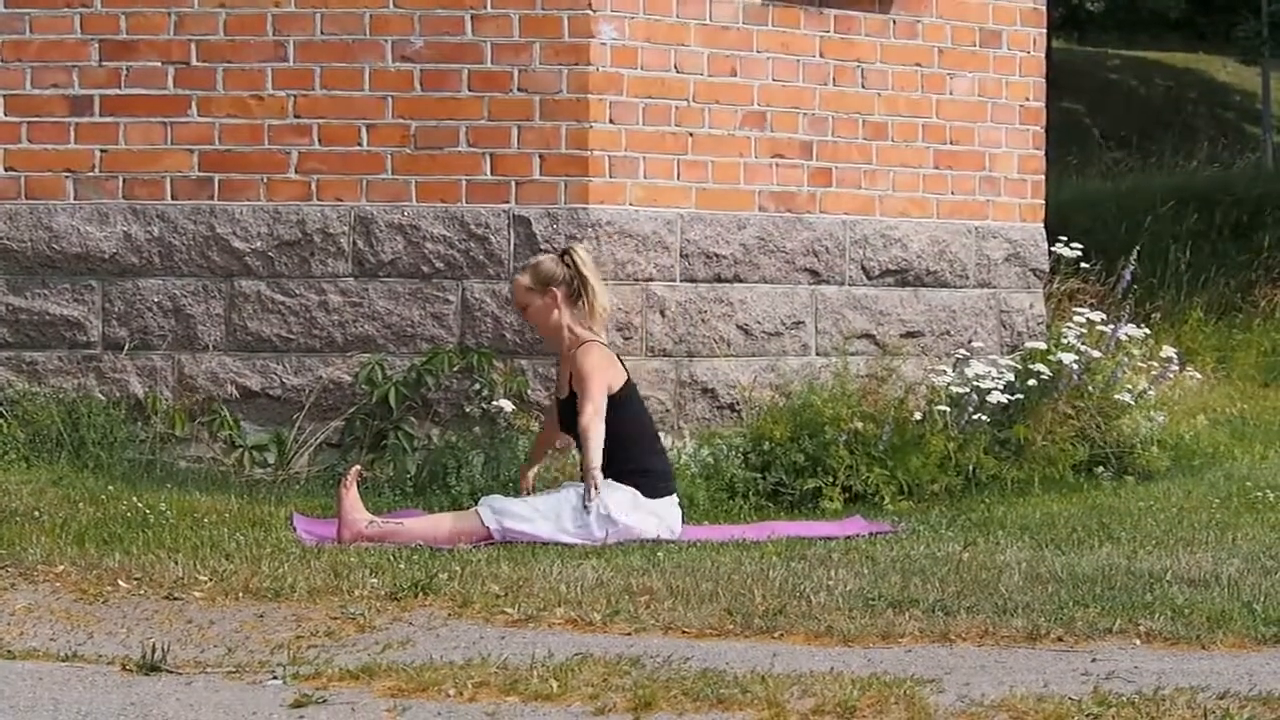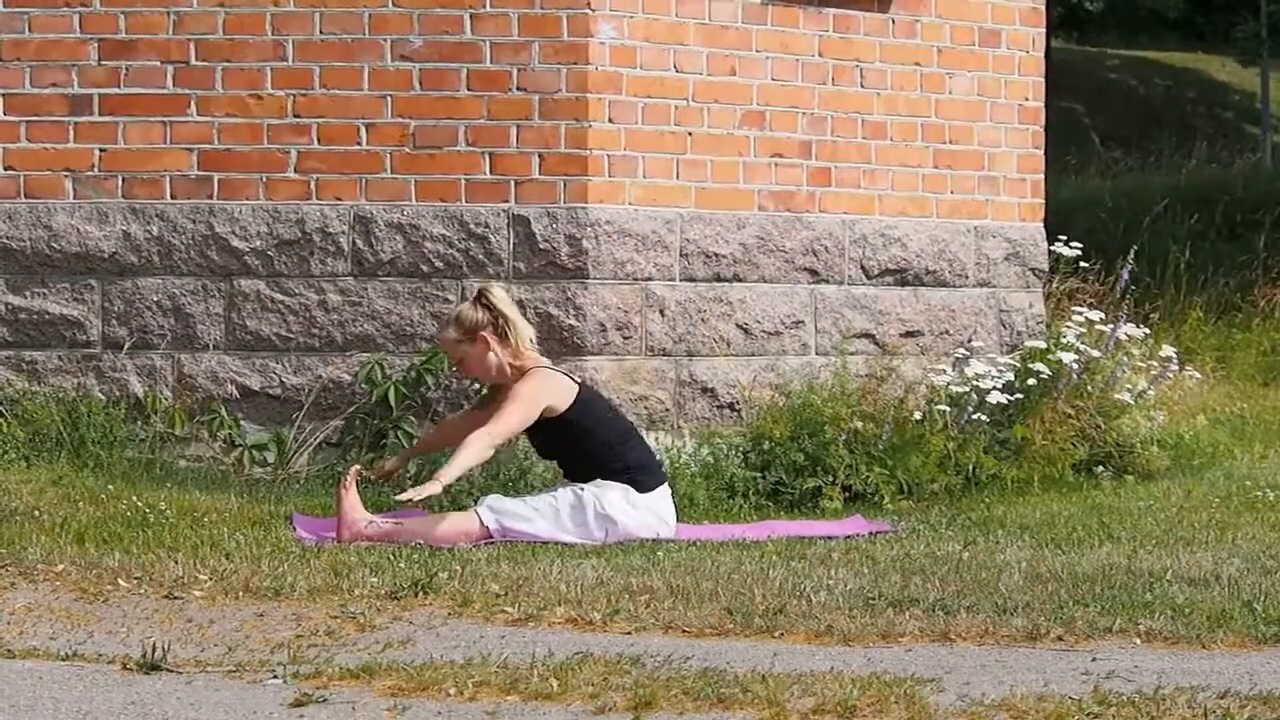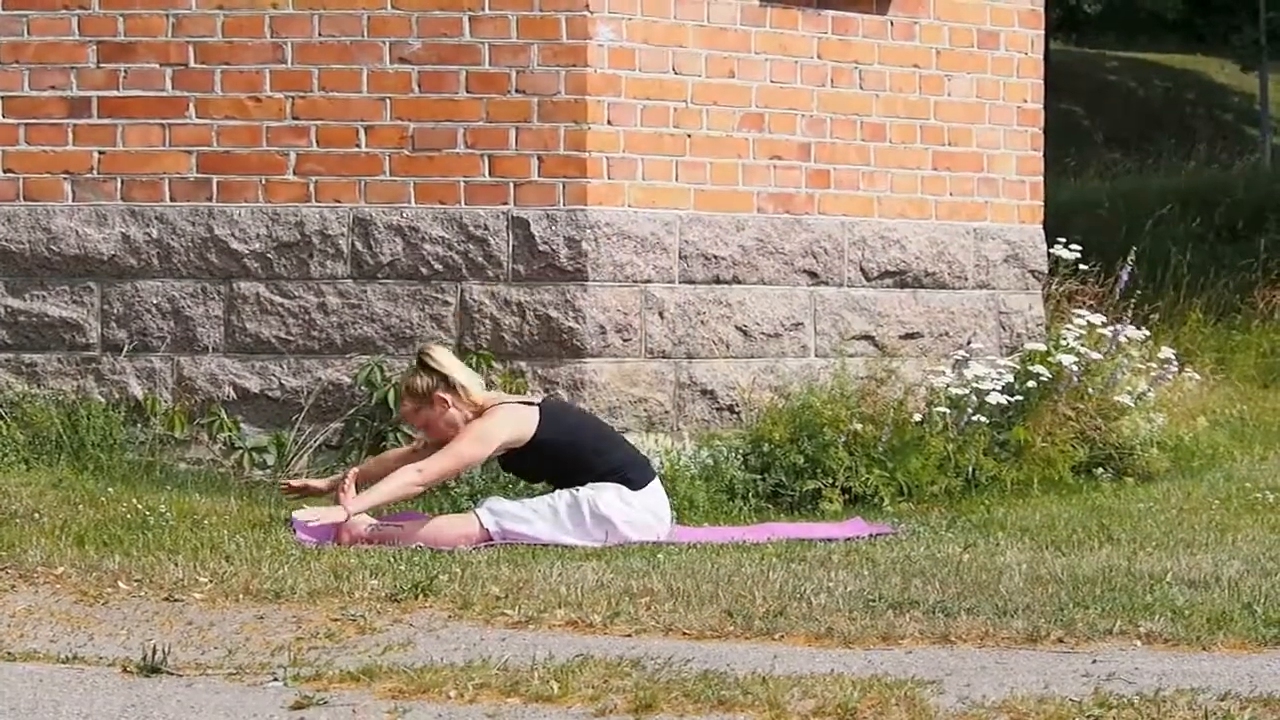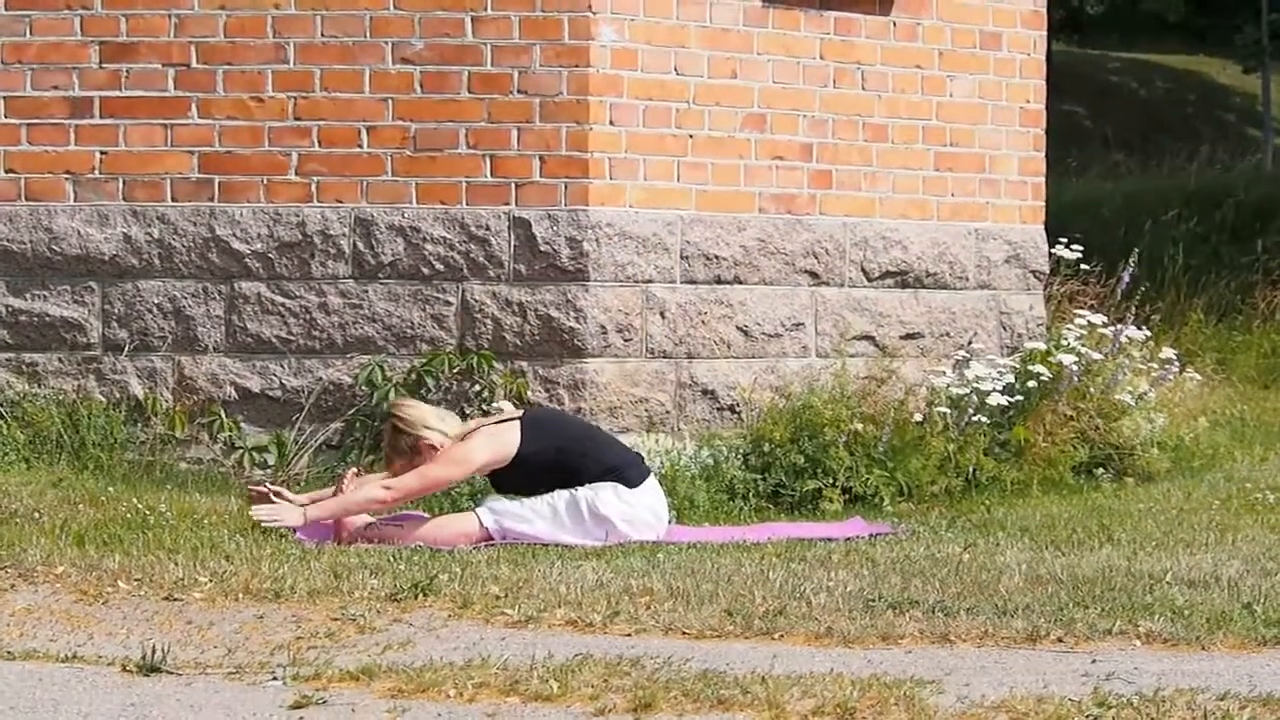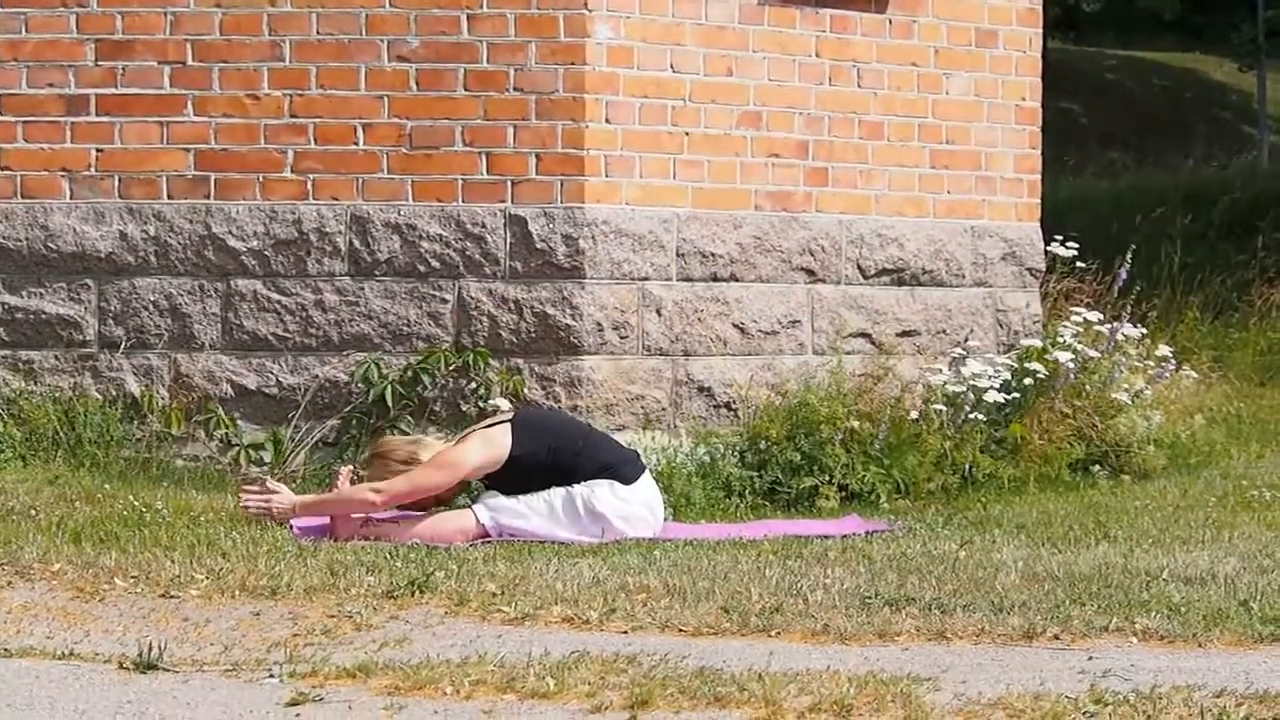
dt=0.3s
person 1, frame 1
left shoulder: (588, 356)
right shoulder: (570, 353)
left elbow: (591, 416)
right elbow: (557, 416)
left wrist: (593, 469)
right wrist: (530, 464)
left hip: (639, 508)
right hip: (618, 499)
left knee: (495, 519)
right knee: (496, 514)
left ankle: (367, 531)
right ankle: (372, 526)
person 1, frame 2
left shoulder: (537, 383)
right shoulder: (513, 381)
left elbow: (487, 438)
right elbow: (463, 423)
left wrist: (440, 480)
right wrist: (405, 457)
left hip: (634, 505)
right hip: (615, 500)
left knee: (493, 519)
right knee: (497, 512)
left ankle: (366, 530)
person 1, frame 3
left shoulder: (498, 422)
right shoulder: (492, 412)
left elbow: (420, 475)
right elbow: (410, 455)
left wrist: (345, 512)
right wrist: (330, 482)
left hip: (626, 505)
right hip: (620, 501)
left knee: (488, 524)
person 1, frame 4
left shoulder: (480, 446)
right shoulder: (482, 432)
left elbow: (389, 492)
right elbow: (388, 479)
left wrist: (306, 514)
right wrist: (304, 498)
left hip: (623, 507)
right hip: (624, 501)
left knee: (482, 527)
person 1, frame 5
left shoulder: (472, 454)
right shoulder: (478, 441)
left elbow: (378, 496)
right elbow: (382, 490)
left wrist: (296, 506)
right wrist: (298, 500)
left hip: (618, 503)
right hip: (622, 496)
left knee: (475, 524)
